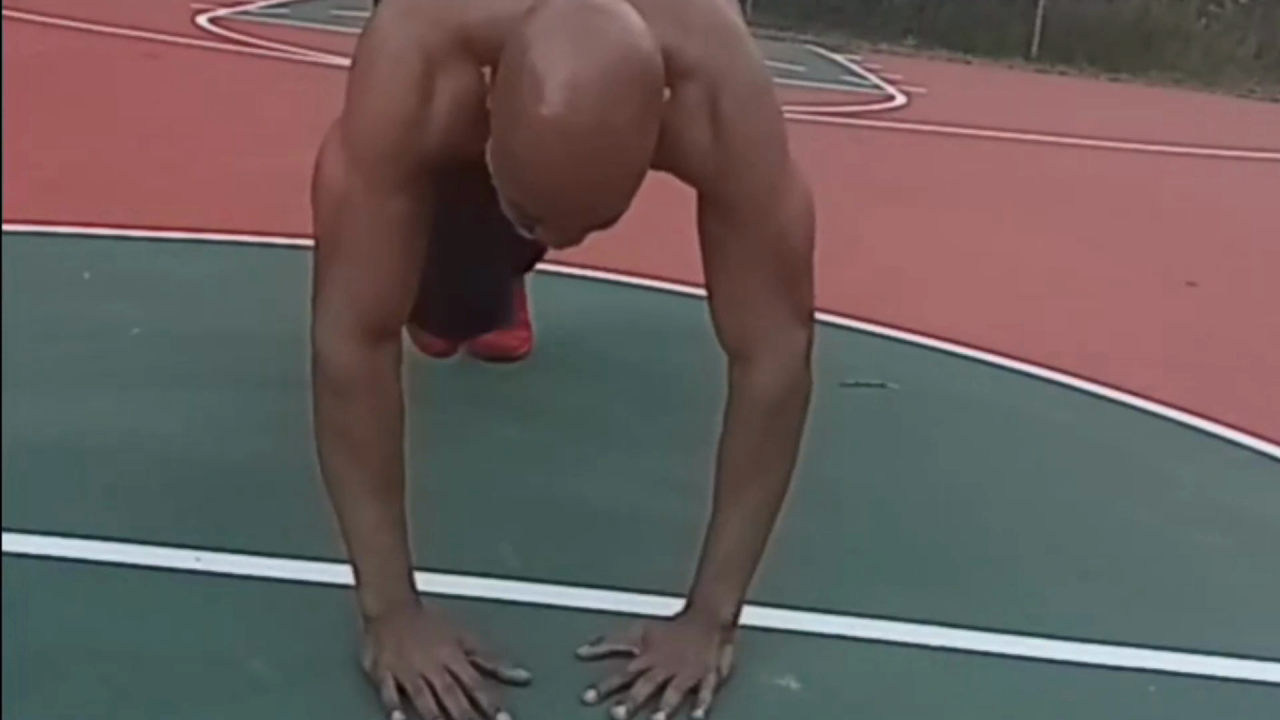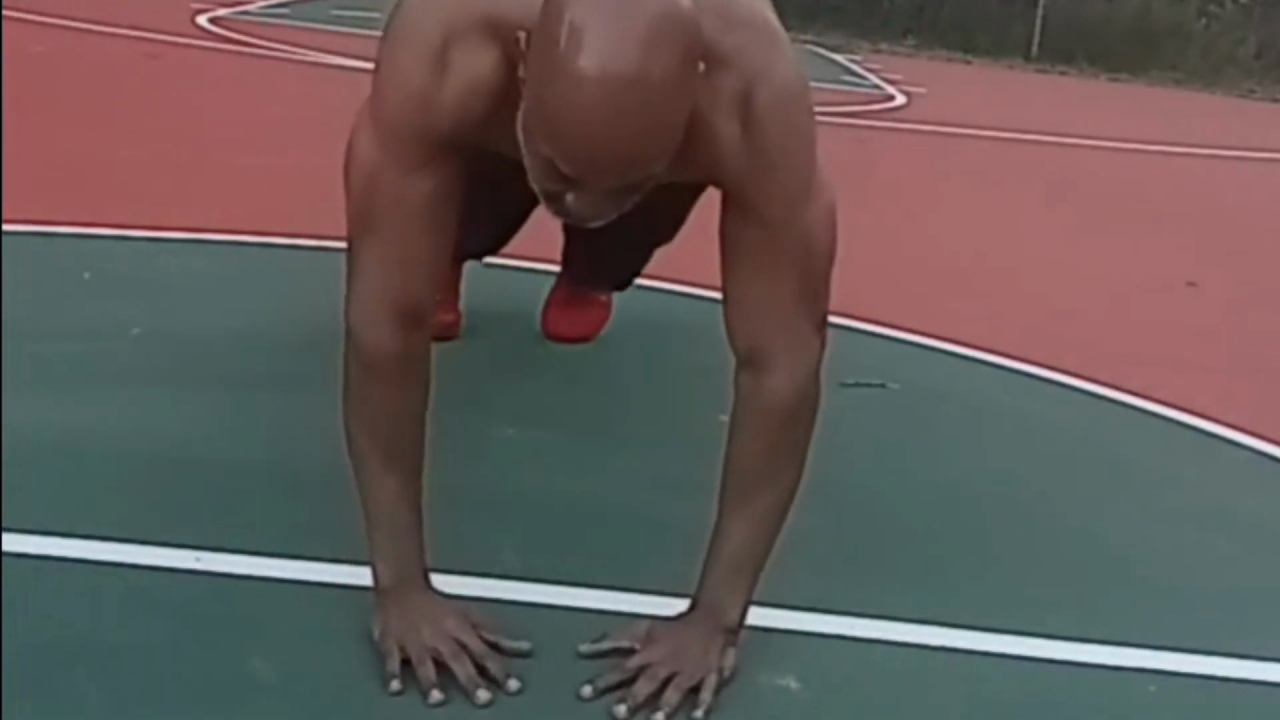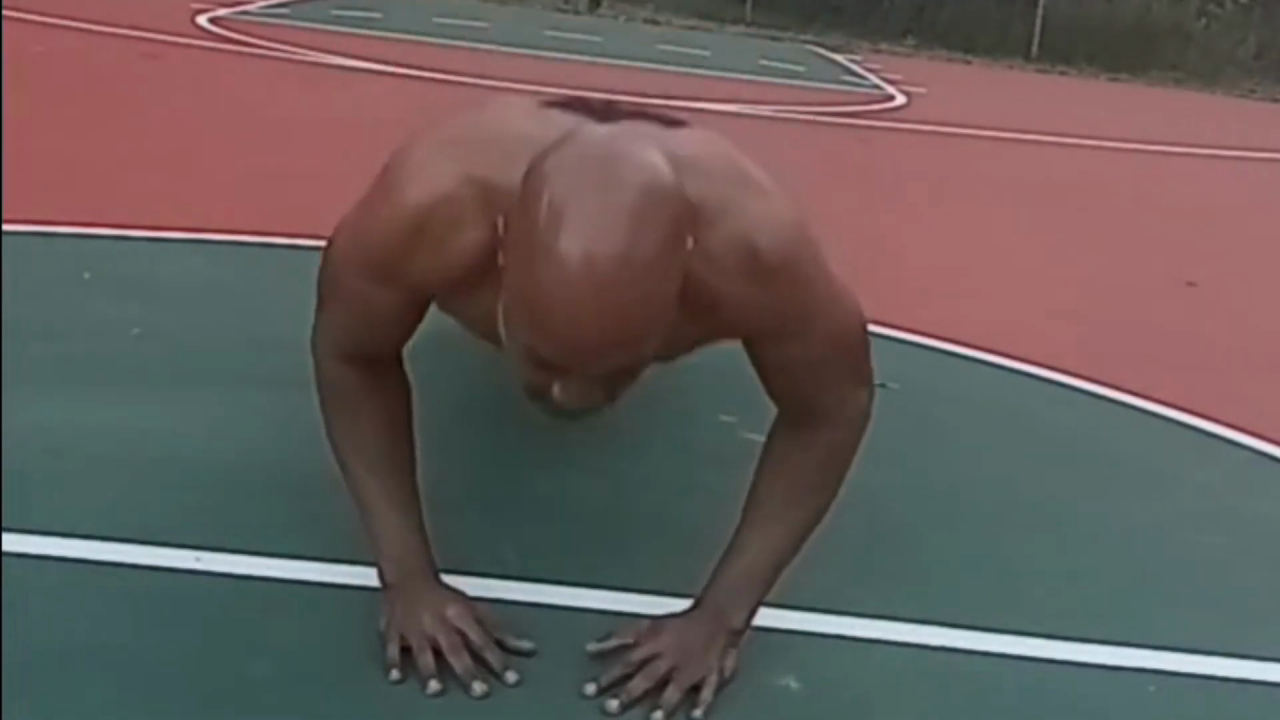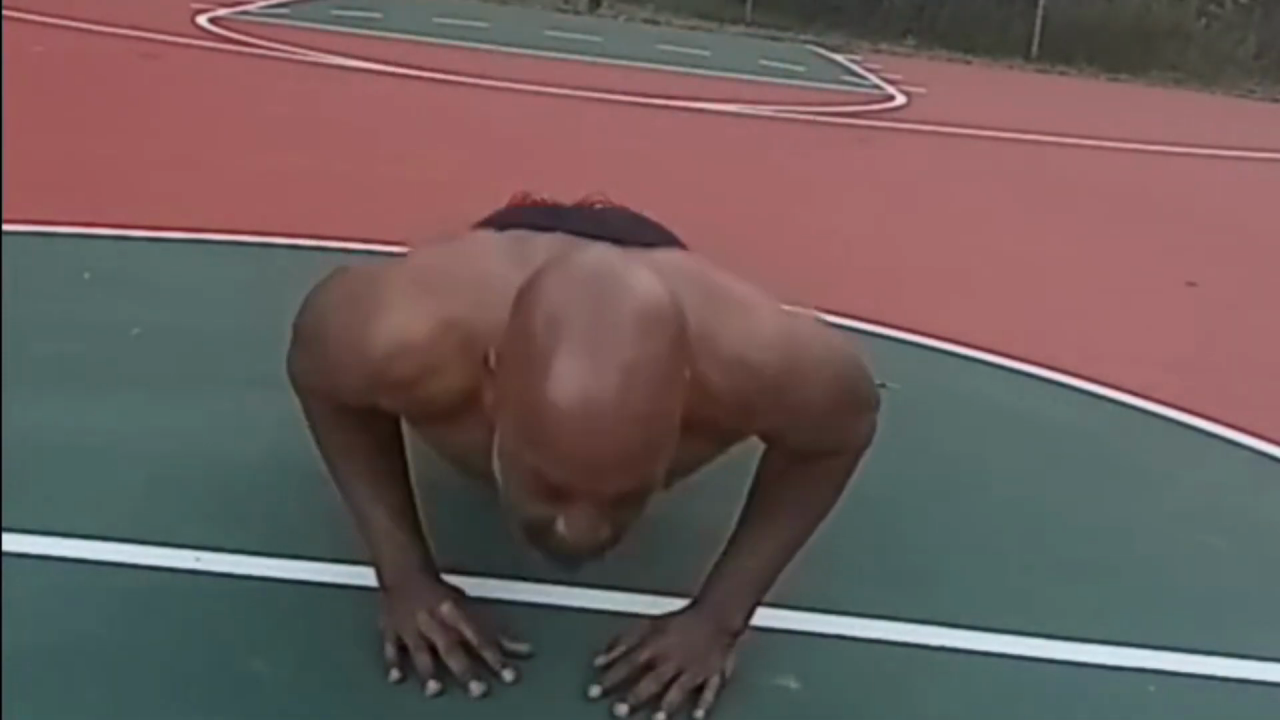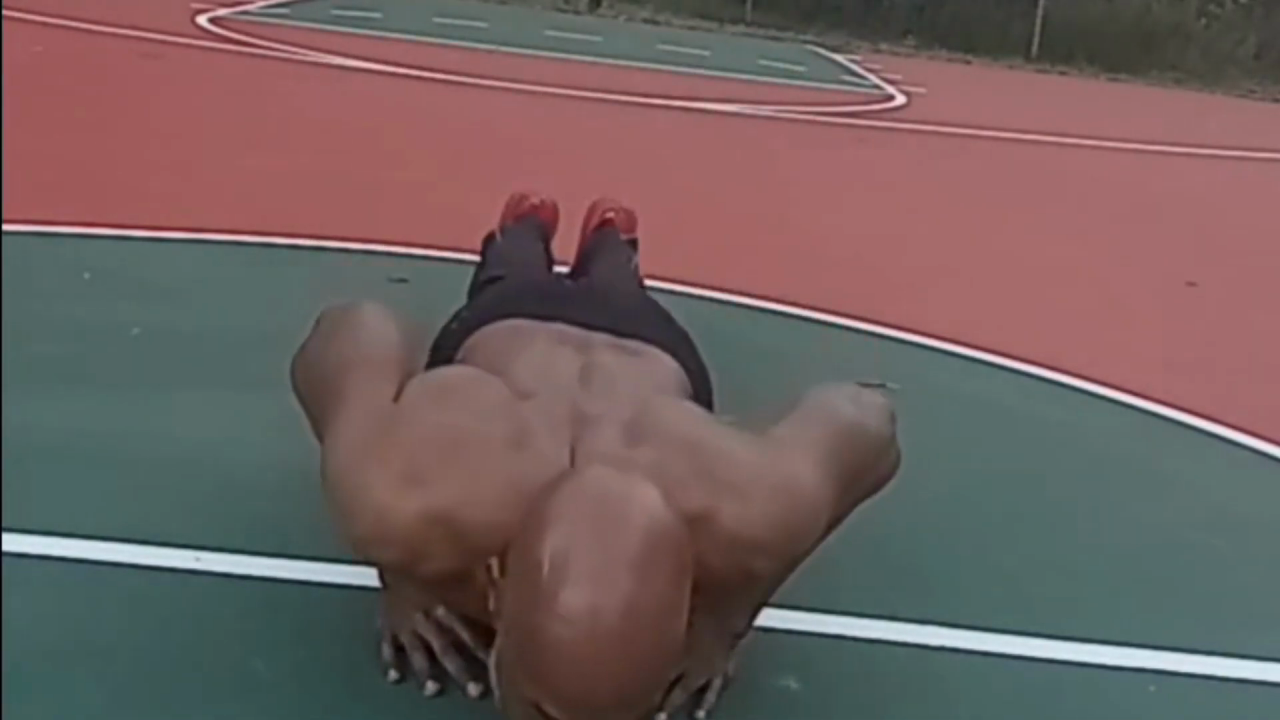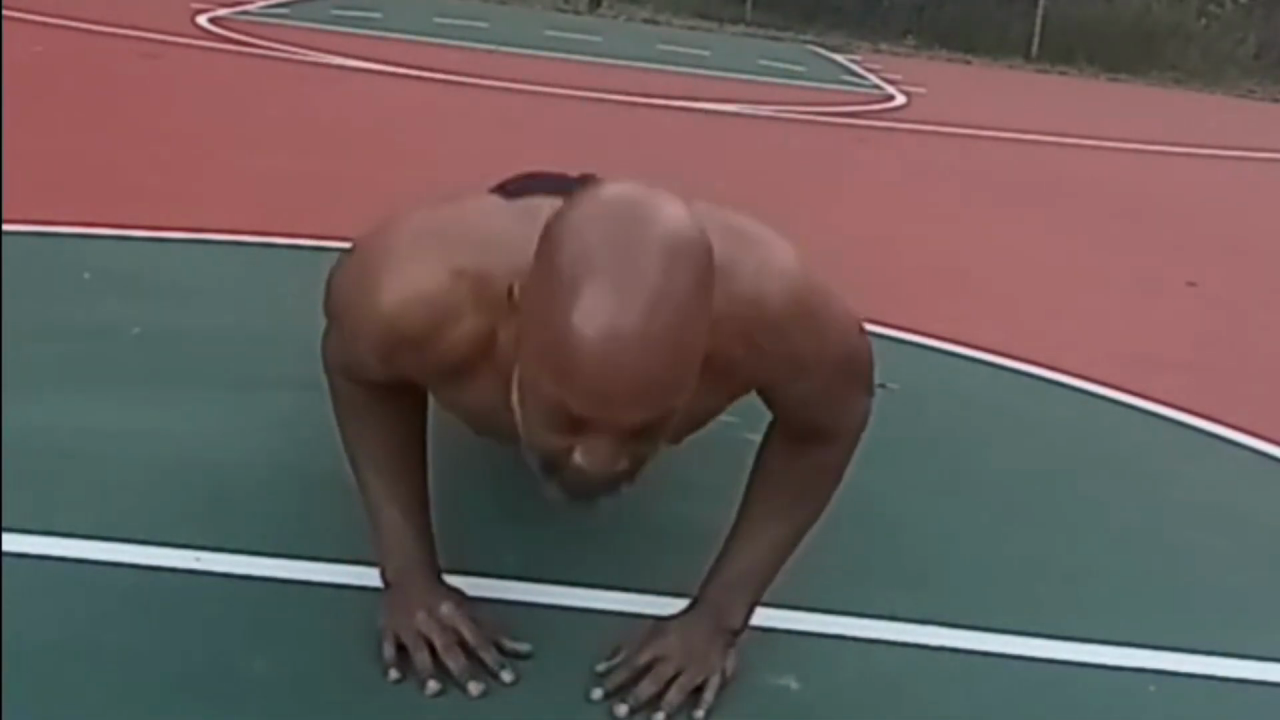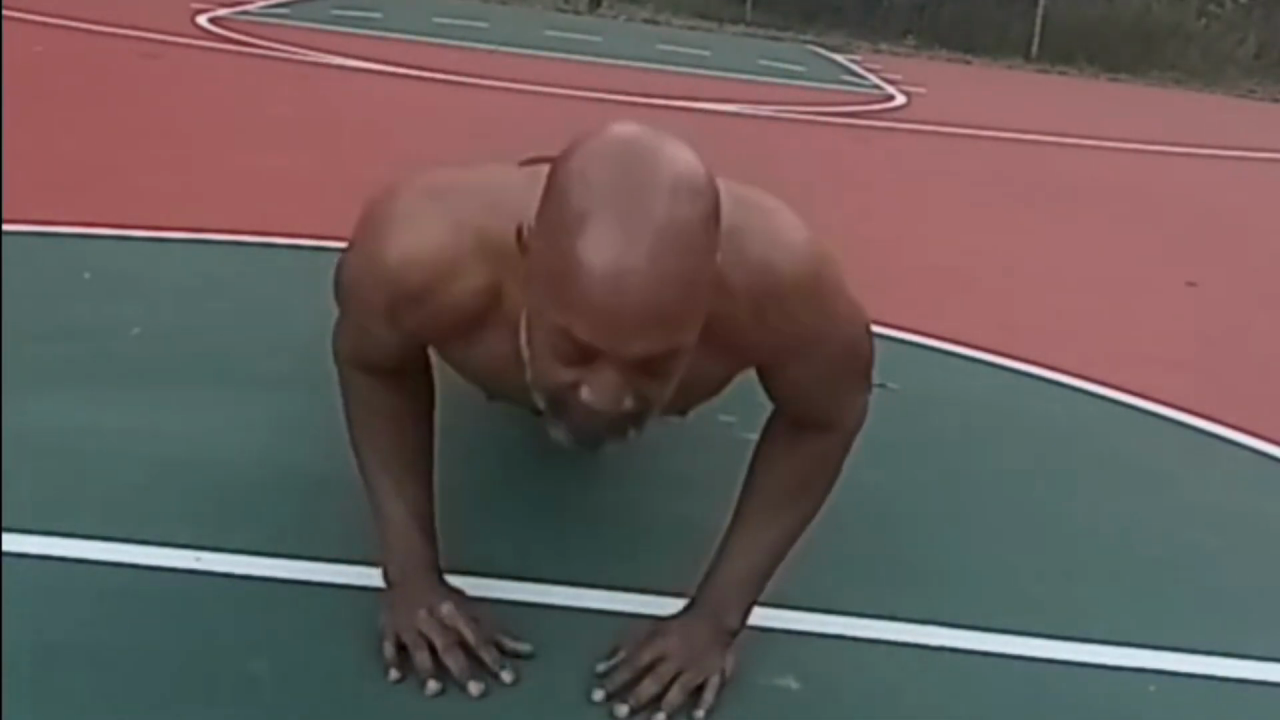
dt=0.7s
person 1, frame 1
left shoulder: (722, 98)
right shoulder: (413, 66)
left elbow: (771, 352)
right elbow: (354, 338)
left wrist: (710, 617)
right wrist: (389, 610)
right knee: (456, 303)
left ankle: (491, 271)
person 1, frame 2
left shoulder: (757, 100)
left elbow: (781, 364)
right elbow: (386, 322)
left wrist: (715, 616)
right wrist: (402, 585)
left ankle: (590, 275)
right ankle: (447, 260)
person 1, frame 3
left shoulder: (755, 251)
right shoulder: (425, 211)
left elbow: (833, 411)
right elbow: (349, 358)
left wrist: (722, 618)
right wrist: (406, 581)
person 1, frame 4
left shoulder: (748, 355)
right shoulder: (406, 339)
left elbow: (844, 429)
right elbow: (317, 376)
left wrist: (718, 620)
right wrist: (404, 579)
left ankle: (602, 226)
right ankle: (520, 229)
person 1, frame 5
left shoulder: (747, 516)
right shoulder: (406, 505)
left elbow: (872, 429)
right elbow: (348, 334)
left wrist: (724, 625)
right wrist: (401, 584)
left hip: (652, 350)
left ankle: (610, 235)
right ankle: (524, 227)
person 1, frame 6
left shoulder: (771, 300)
right shoulder: (415, 291)
left elbow: (831, 423)
right elbow: (358, 374)
left wrist: (718, 617)
right wrist: (407, 576)
right ankle: (518, 212)
person 1, frame 7
left shoulder: (778, 274)
right shoulder: (420, 252)
left elbow: (824, 420)
right elbow: (369, 366)
left wrist: (718, 616)
right wrist: (408, 573)
